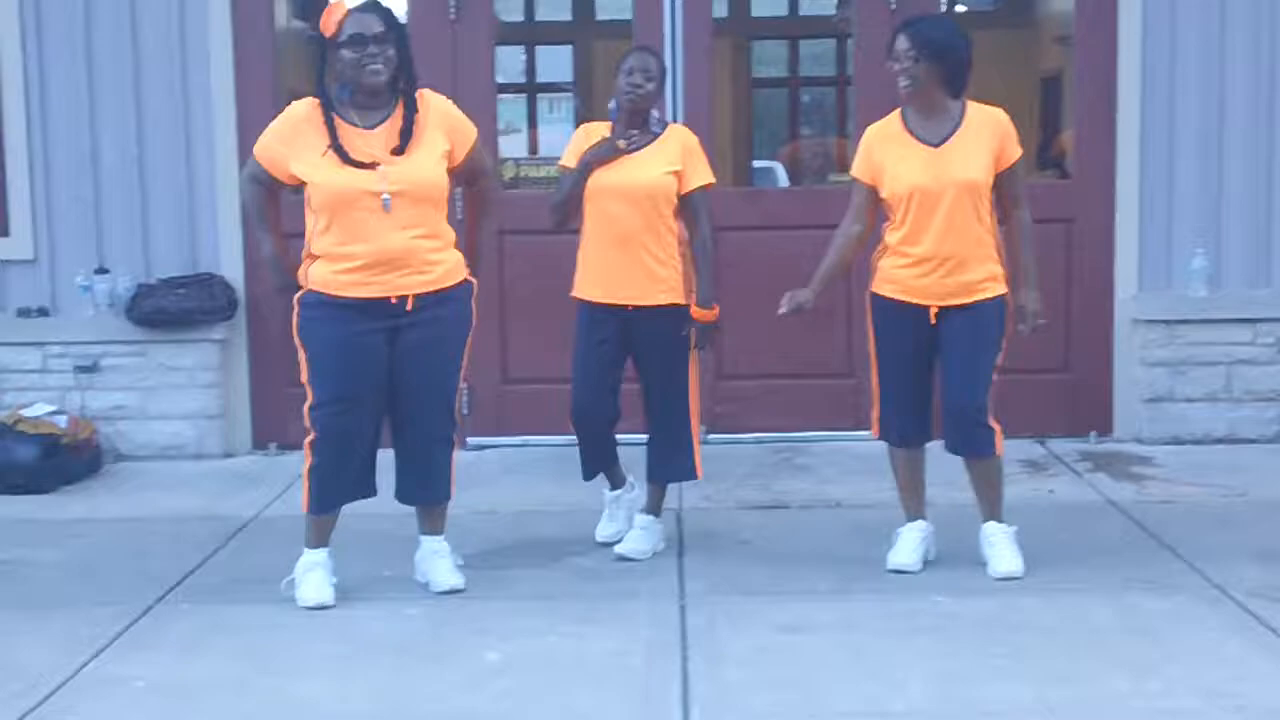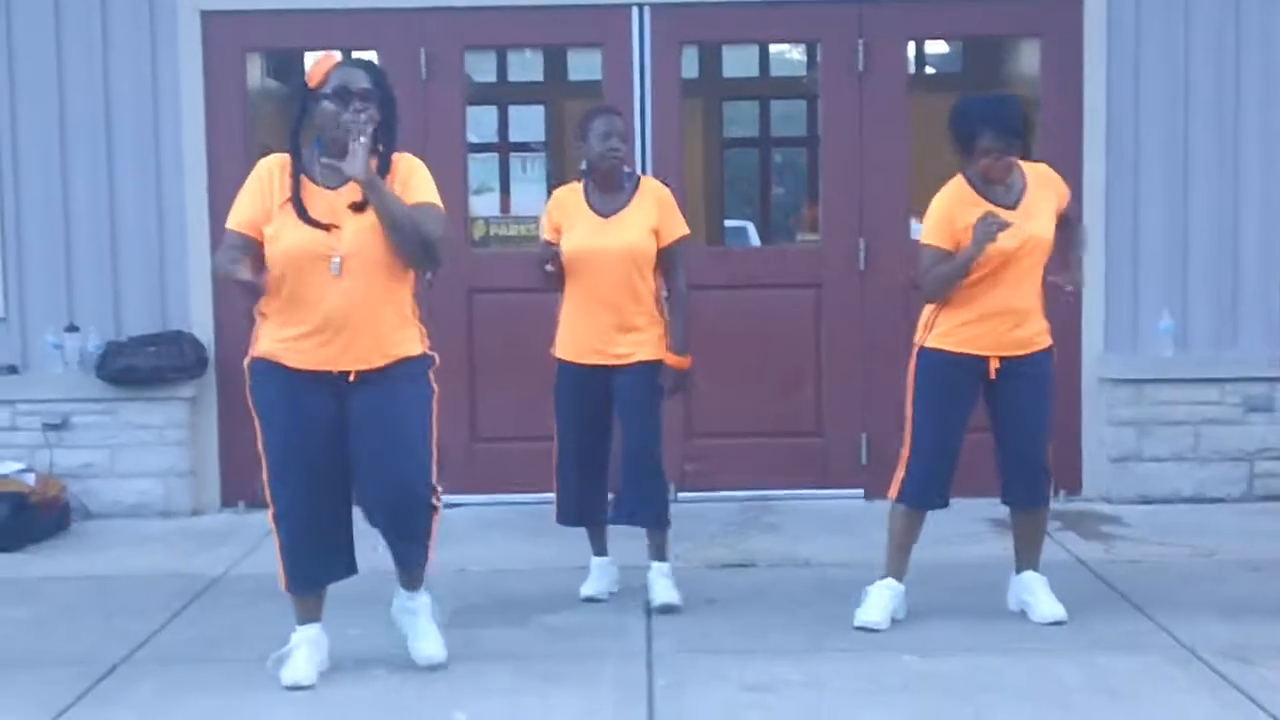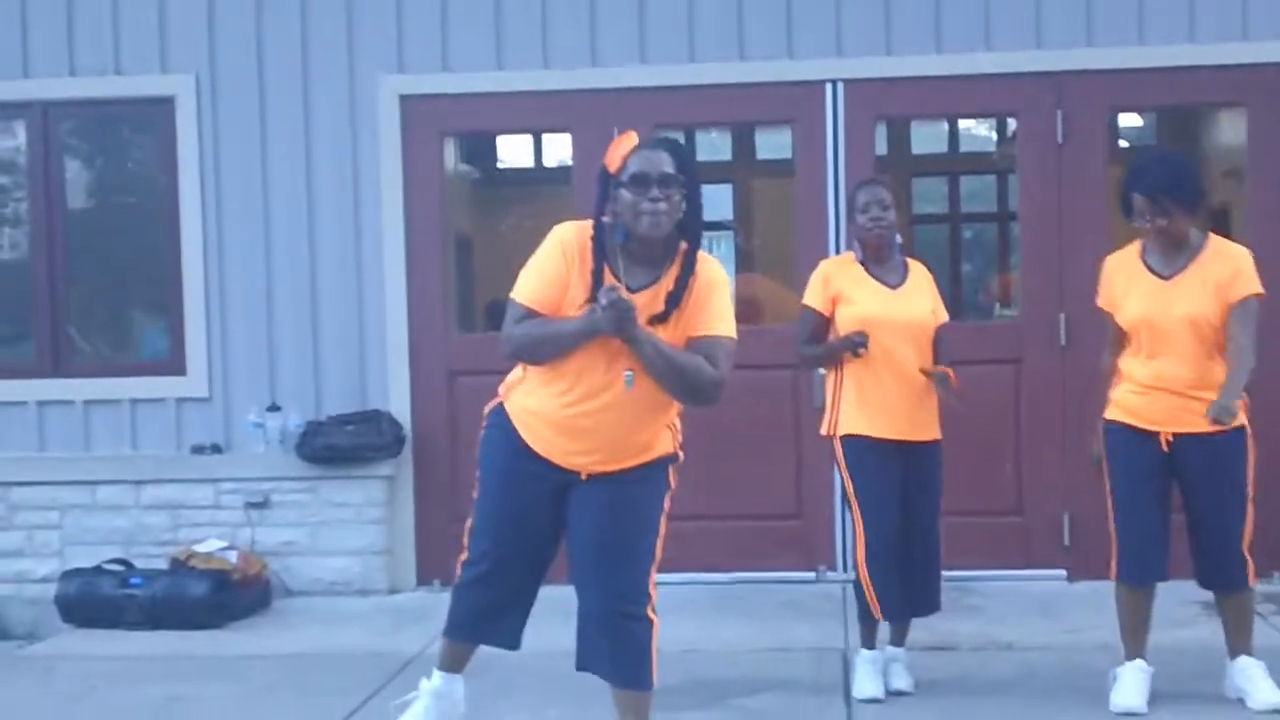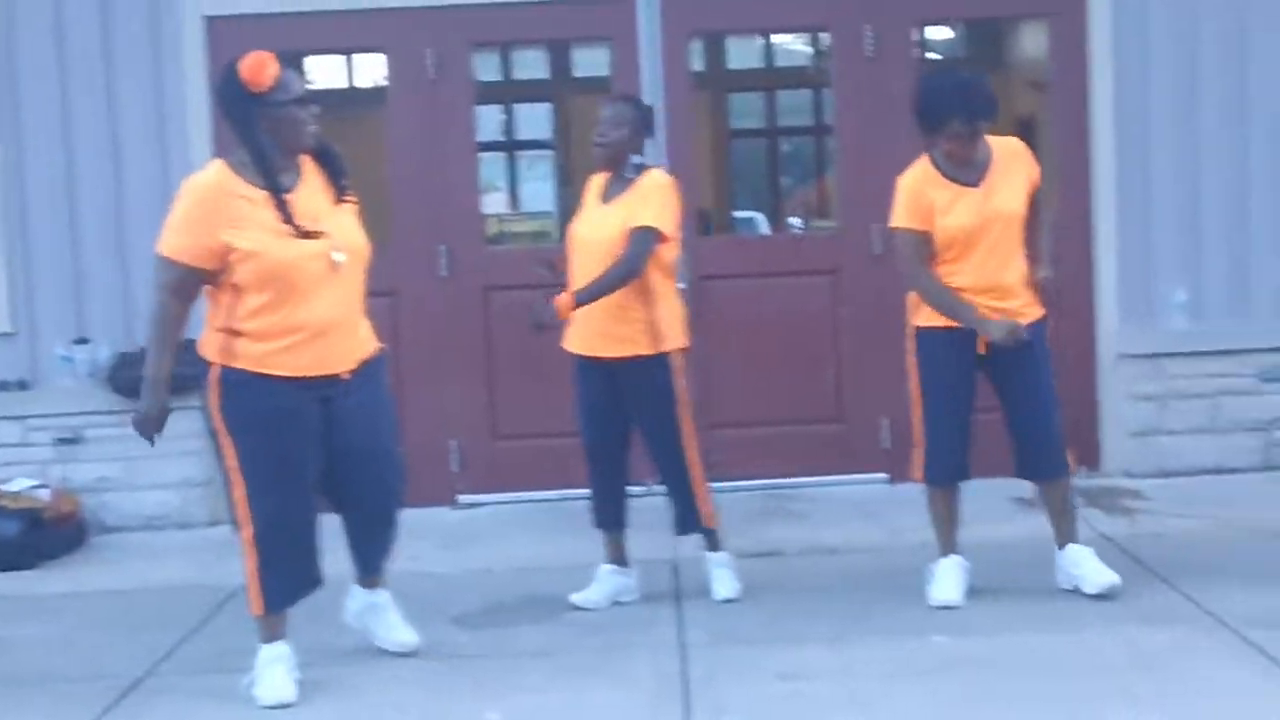
dt=1s
person 1, frame 1
left shoulder: (434, 113)
right shoulder: (302, 121)
left elbow: (478, 174)
right elbow: (256, 180)
left wrist: (470, 238)
right wrist: (266, 240)
left hip: (434, 298)
right hip: (337, 301)
left knee: (429, 424)
right knee: (335, 425)
left ankle: (433, 546)
right ankle: (315, 555)
person 1, frame 2
left shoulder: (403, 172)
right shoulder: (272, 173)
left elbow: (429, 249)
right elbow: (228, 251)
left wrist: (371, 186)
right wrist: (240, 270)
left hip: (389, 363)
right hip: (289, 368)
left knee: (404, 493)
right knee: (301, 502)
left ankle: (414, 596)
right ankle: (308, 633)
person 1, frame 3
left shoulder: (703, 276)
right shoulder: (569, 244)
left elbow: (708, 384)
right elbow: (515, 337)
left wrist: (635, 333)
right wrist: (592, 321)
left hip: (631, 464)
right hip: (527, 440)
left knee: (623, 601)
right knee: (491, 568)
person 1, frame 4
left shoulder: (327, 175)
right shoulder: (211, 192)
right elbow: (171, 293)
right wrist: (155, 382)
left hip: (354, 369)
right hip: (260, 382)
left knee: (377, 490)
right knee: (271, 515)
left ankle: (371, 599)
right ankle: (273, 651)
person 2, frame 1
left shoulder: (993, 126)
right shoulder: (879, 139)
left elbow: (1014, 212)
right elbow: (857, 224)
left wrist: (1025, 285)
right wrist: (814, 288)
left hip: (975, 296)
right hip: (898, 298)
left knee: (967, 410)
right knee: (901, 411)
left ankle: (996, 528)
right ankle: (915, 526)
person 2, frame 2
left shoulder: (1045, 182)
right shoulder: (949, 204)
left elbow: (1069, 222)
right elbow: (929, 288)
left wrist: (1069, 269)
right wrist: (973, 250)
left hip: (1026, 350)
right hip: (950, 350)
left knee: (1029, 464)
right knee: (924, 464)
left ankle: (1028, 578)
right ankle: (889, 584)
person 2, frame 3
left shoulder: (1231, 261)
right shoulder: (1117, 267)
left wrist: (1230, 394)
right wrist: (1101, 417)
left hip: (1212, 428)
right hip: (1132, 428)
left knee: (1225, 545)
right knee: (1136, 544)
right ankle: (1133, 665)
person 2, frame 4
left shoulder: (1016, 156)
right shoulder: (914, 185)
right elbow: (916, 272)
left wrist: (1041, 264)
right wrist: (979, 318)
left hip: (1017, 320)
right hip: (944, 328)
left knee: (1043, 435)
right knee: (943, 444)
left ankle: (1070, 552)
right ankle: (948, 559)
person 3, frame 1
left shoulder: (681, 142)
right shoulder: (588, 138)
left elbow: (699, 227)
right elbow: (559, 216)
left wrist: (705, 302)
right wrist: (587, 164)
left hip: (662, 298)
right hip: (598, 296)
left knee: (665, 405)
right knee: (588, 404)
left ankle: (650, 518)
right ankle: (619, 490)
person 3, frame 2
left shoulder: (655, 196)
right shoulder: (562, 201)
left elbow: (675, 278)
right elbow: (555, 279)
left wrist: (678, 350)
right wrist: (548, 264)
left hip: (640, 351)
right hip: (577, 354)
left knee: (642, 452)
right knee: (581, 456)
left ankle: (659, 566)
right ankle: (601, 562)
person 3, frame 3
left shoulder: (921, 274)
right shoulder: (832, 273)
left elbow: (935, 346)
right elbow: (806, 353)
left wrist: (943, 373)
right wrist: (841, 345)
left hip: (921, 430)
right hip: (861, 428)
left knee: (920, 538)
right knee: (876, 533)
left ankle: (896, 651)
right ankle: (869, 653)
person 3, frame 4
left shoulder: (656, 187)
right shoulder: (595, 187)
left elbow: (631, 263)
left wrist: (566, 304)
right wrist: (571, 305)
left hip: (646, 344)
right hip: (595, 344)
left knee: (671, 447)
right knee: (602, 453)
left ankle: (716, 556)
right ankle: (615, 570)
